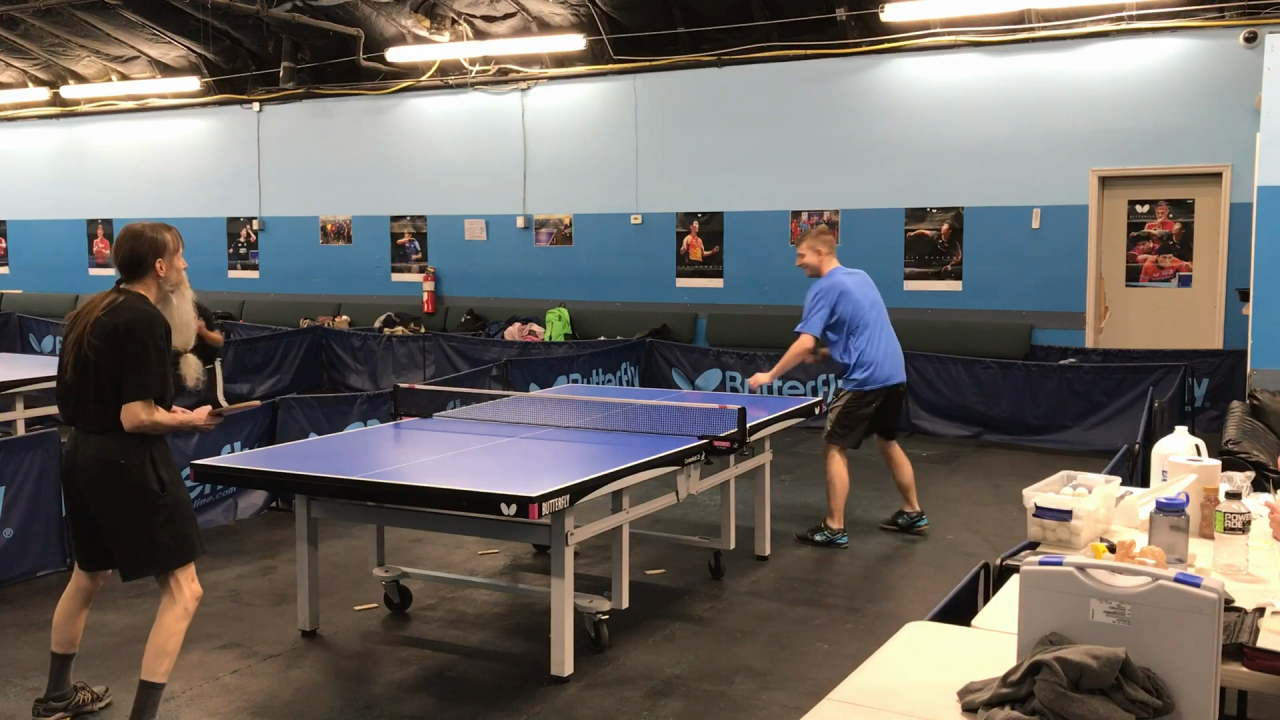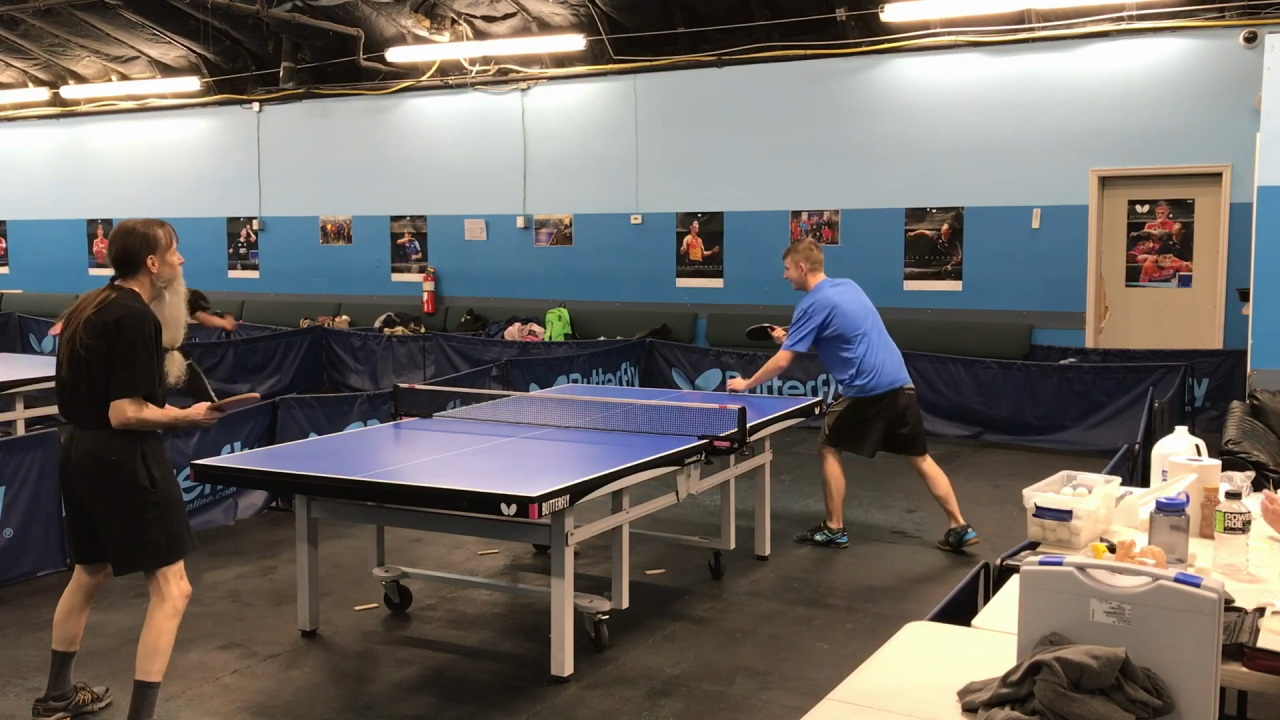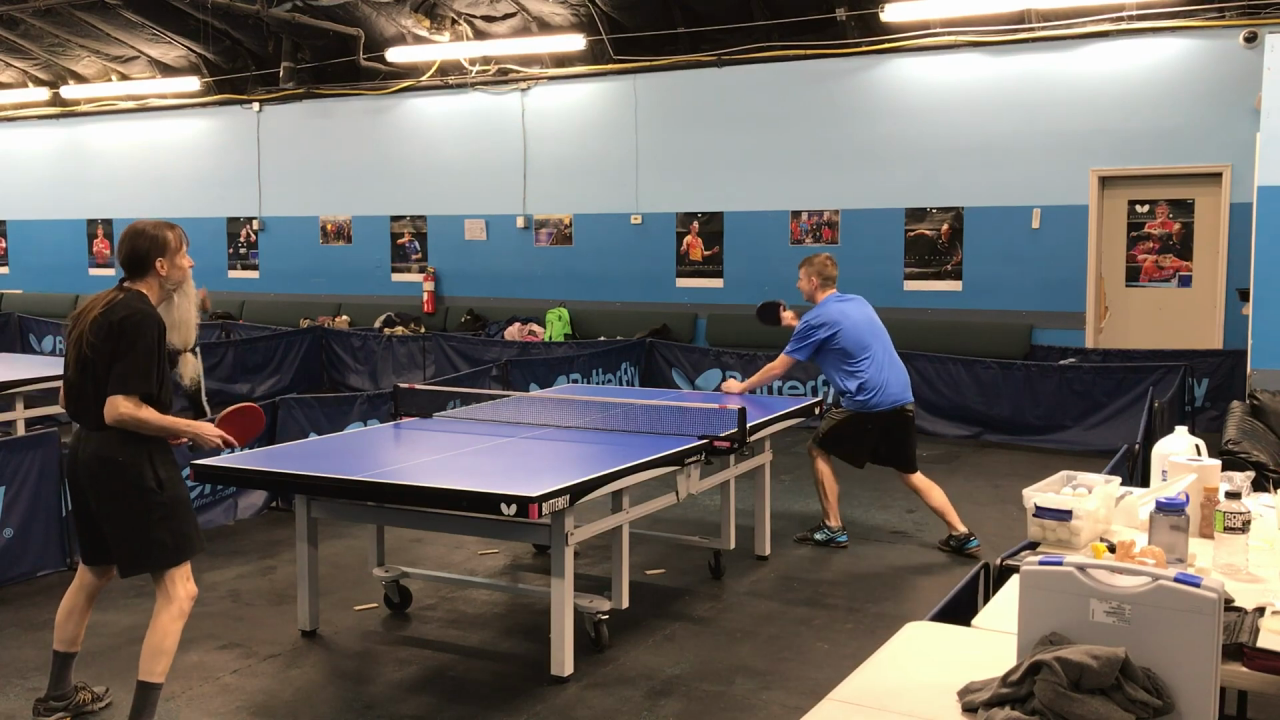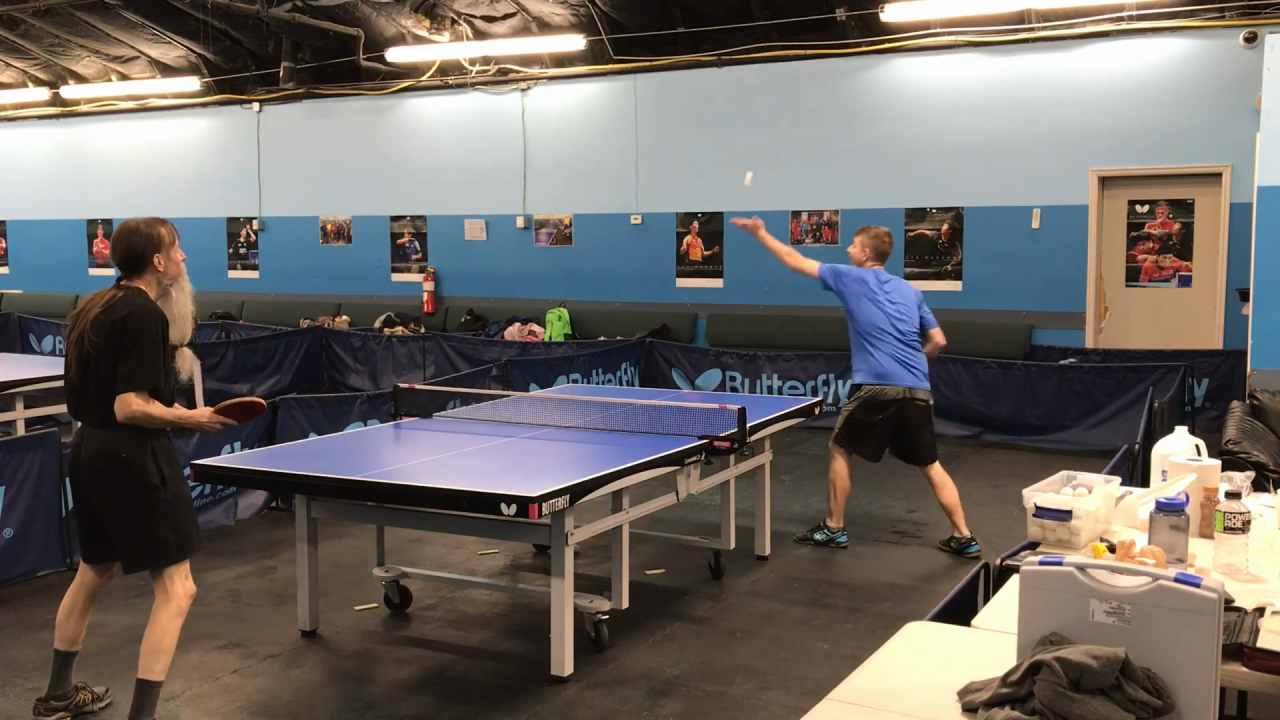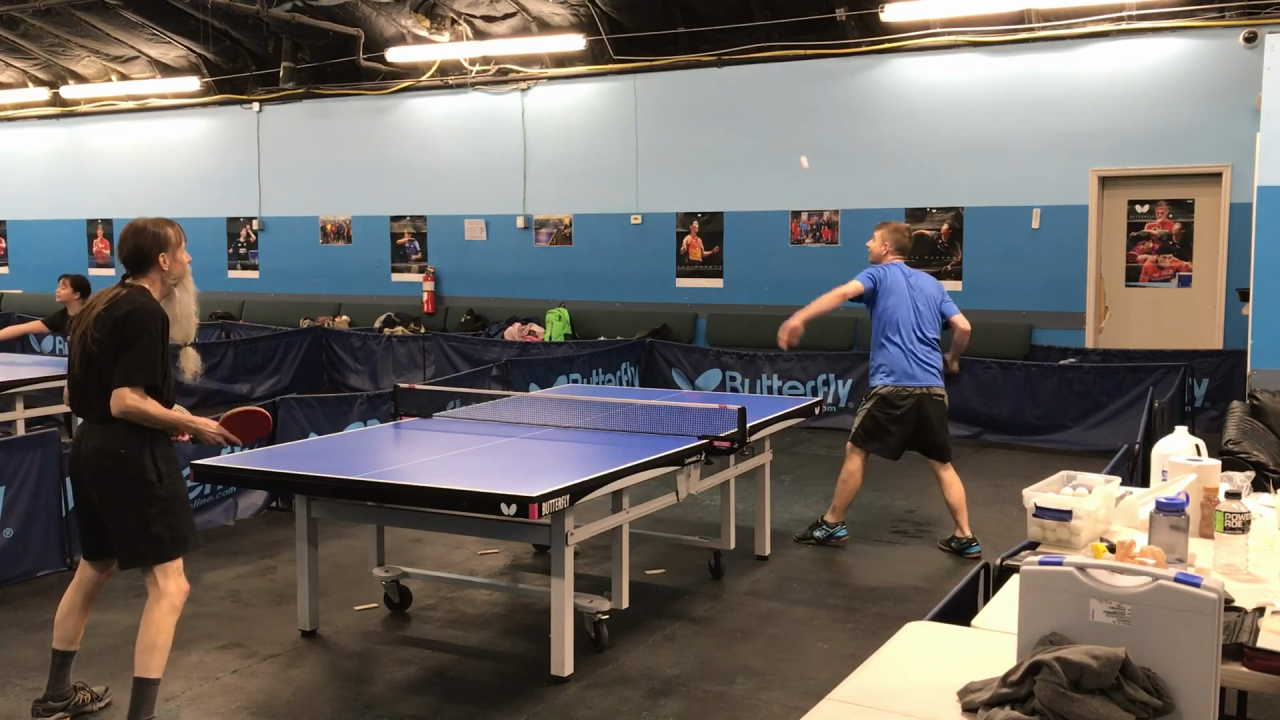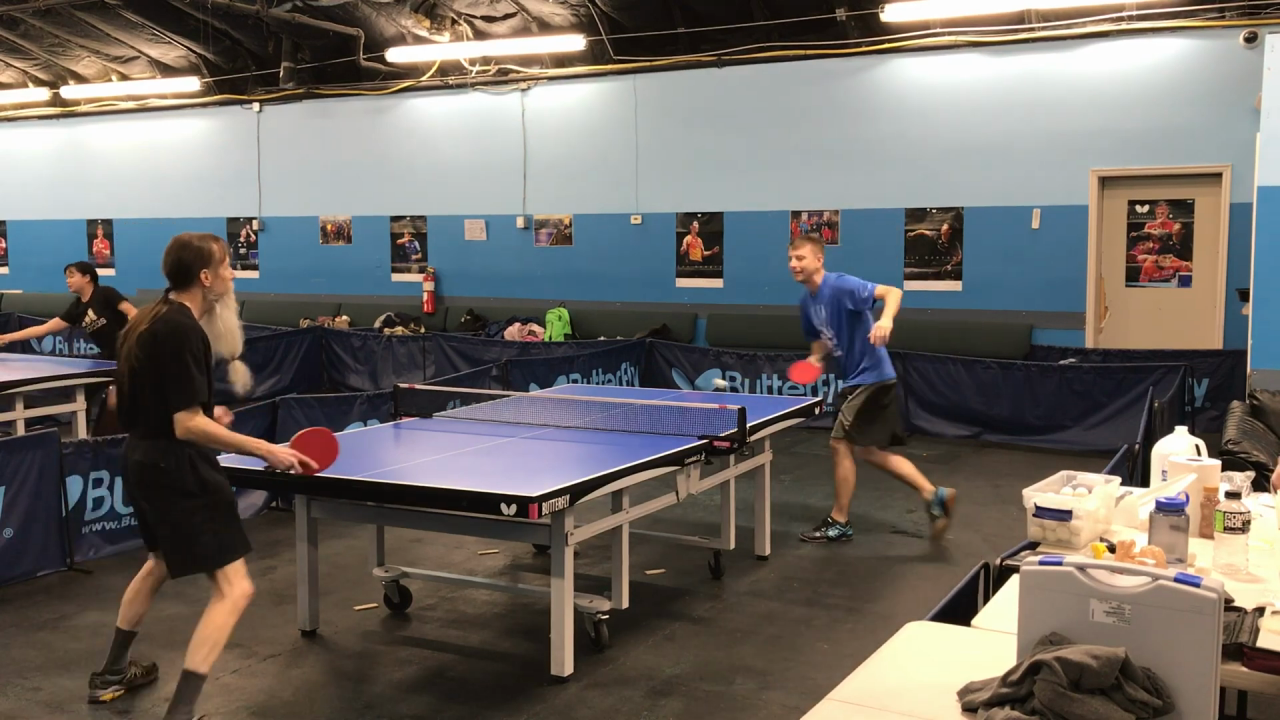
dt=0.5s
person 1, frame 1
left shoulder: (90, 313)
right shoulder: (145, 321)
left elbow: (73, 398)
right elbow: (137, 418)
right wrist: (191, 420)
left hip: (83, 455)
right hip: (128, 463)
left knee: (87, 575)
right knee: (182, 592)
person 1, frame 2
left shoulder: (88, 308)
right shoulder: (135, 318)
right elbow: (126, 414)
left wrist: (159, 411)
right wrist: (185, 416)
left hip: (82, 452)
right hip: (122, 460)
left knee: (90, 571)
right knee: (171, 590)
person 1, frame 3
left shoulder: (97, 309)
right shoulder: (141, 320)
left elbow: (70, 398)
right elbow: (120, 411)
right wrist: (190, 429)
left hip: (89, 455)
right hip: (130, 463)
left knee: (94, 572)
right knee: (178, 591)
person 1, frame 4
left shoulder: (95, 308)
right shoulder: (143, 316)
right elbow: (131, 409)
left wrist: (169, 410)
right wrist: (191, 418)
left hip: (91, 451)
right hip: (131, 458)
left knee: (94, 571)
right knee: (176, 589)
person 1, frame 5
left shoulder: (103, 305)
right shoulder: (145, 313)
right elbow: (126, 403)
left wrist: (167, 417)
right wrist: (192, 424)
left hip: (93, 447)
right hip: (131, 455)
left knee: (94, 569)
right knee: (168, 587)
person 1, frame 6
left shoulder: (153, 319)
right shoulder: (183, 332)
right elbow: (188, 427)
left wrist: (207, 408)
right wrist: (266, 451)
left hip: (145, 460)
right hip: (176, 468)
left knee: (164, 560)
right knee: (232, 588)
left ankle: (111, 671)
person 2, frame 1
left shoulder: (824, 287)
right shoulder: (861, 277)
left elbow: (806, 343)
left wrist: (770, 376)
right wrist: (826, 350)
left hip: (864, 379)
right hip: (894, 374)
left knee: (835, 447)
right knee: (888, 443)
left ankle: (834, 529)
right ankle: (913, 513)
person 2, frame 2
left shoulder: (812, 304)
right shoulder: (849, 287)
left elbow: (782, 361)
left wrist: (747, 384)
right wrist: (792, 337)
left hip: (865, 388)
right hip: (899, 381)
left knee: (830, 450)
right knee: (920, 458)
left ankle: (834, 529)
right ankle: (960, 527)
person 2, frame 3
left shoulder: (817, 319)
right shoulder: (858, 303)
left elbow: (778, 368)
left wrist: (741, 387)
left hip: (868, 404)
right hip: (902, 399)
left knee: (819, 451)
right knee: (911, 474)
left ankle: (833, 528)
right ankle: (962, 534)
person 2, frame 4
left shoulder: (851, 278)
right shoulder: (911, 291)
left elbow: (797, 261)
right elbow: (938, 341)
left wrist: (761, 235)
left hip: (876, 387)
right hip: (916, 390)
left knee: (839, 451)
right knee: (930, 466)
left ankle: (834, 528)
right ankle: (963, 537)
person 2, frame 5
left shoulder: (880, 274)
right shoulder: (931, 284)
left elbow: (843, 293)
right elbow: (963, 326)
left wrist: (798, 318)
right wrist: (952, 358)
left hip: (893, 385)
right hip: (931, 386)
left knee: (856, 451)
right knee: (941, 464)
left ankle: (831, 524)
right ankle: (965, 537)
person 2, frame 6
left shoulder: (843, 286)
right shoulder: (808, 301)
left elbow: (891, 293)
right elbow: (820, 339)
left wrist: (885, 321)
right wrist: (815, 360)
left hip: (870, 379)
right hip: (860, 379)
left knee: (840, 444)
right knee: (875, 452)
left ankle: (839, 522)
right ankle: (935, 495)
